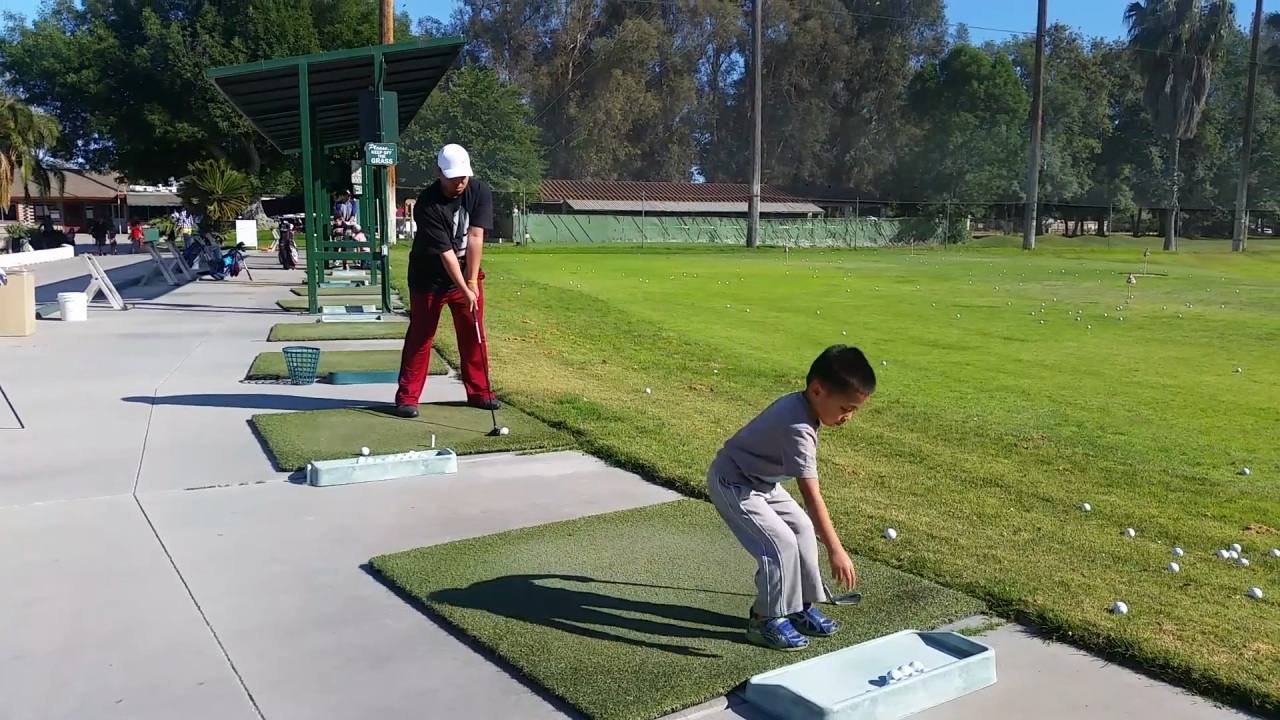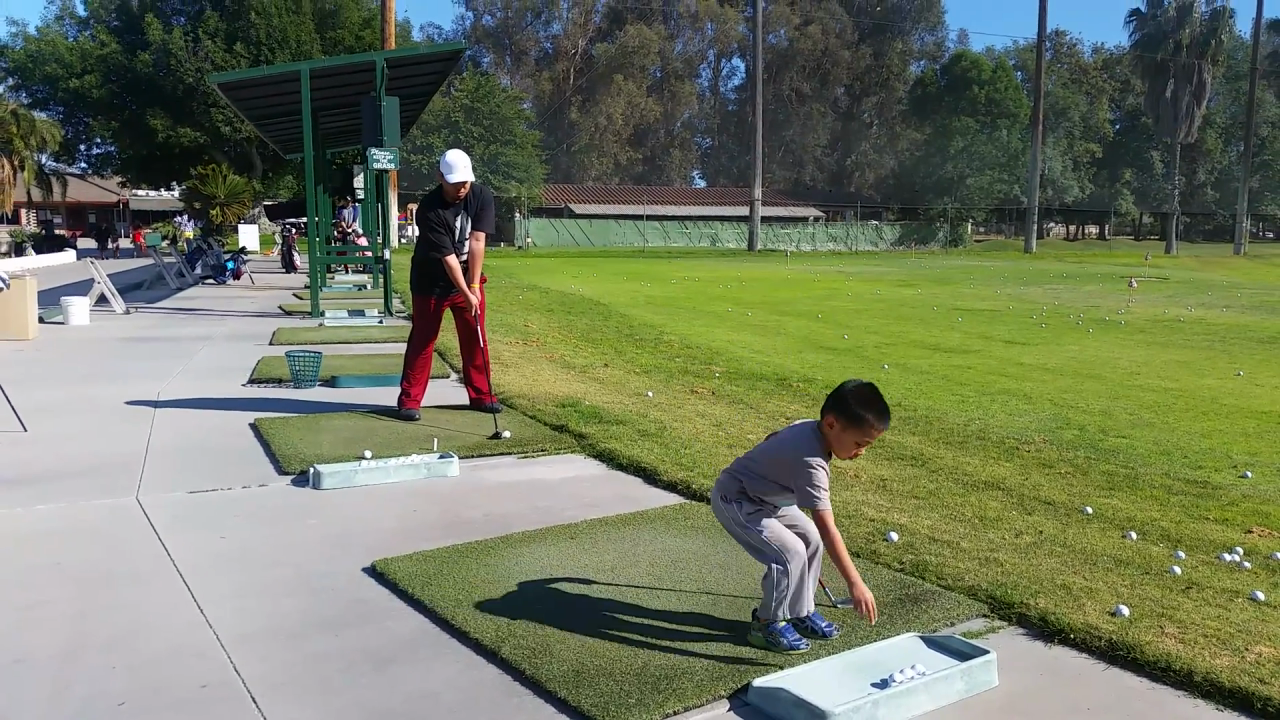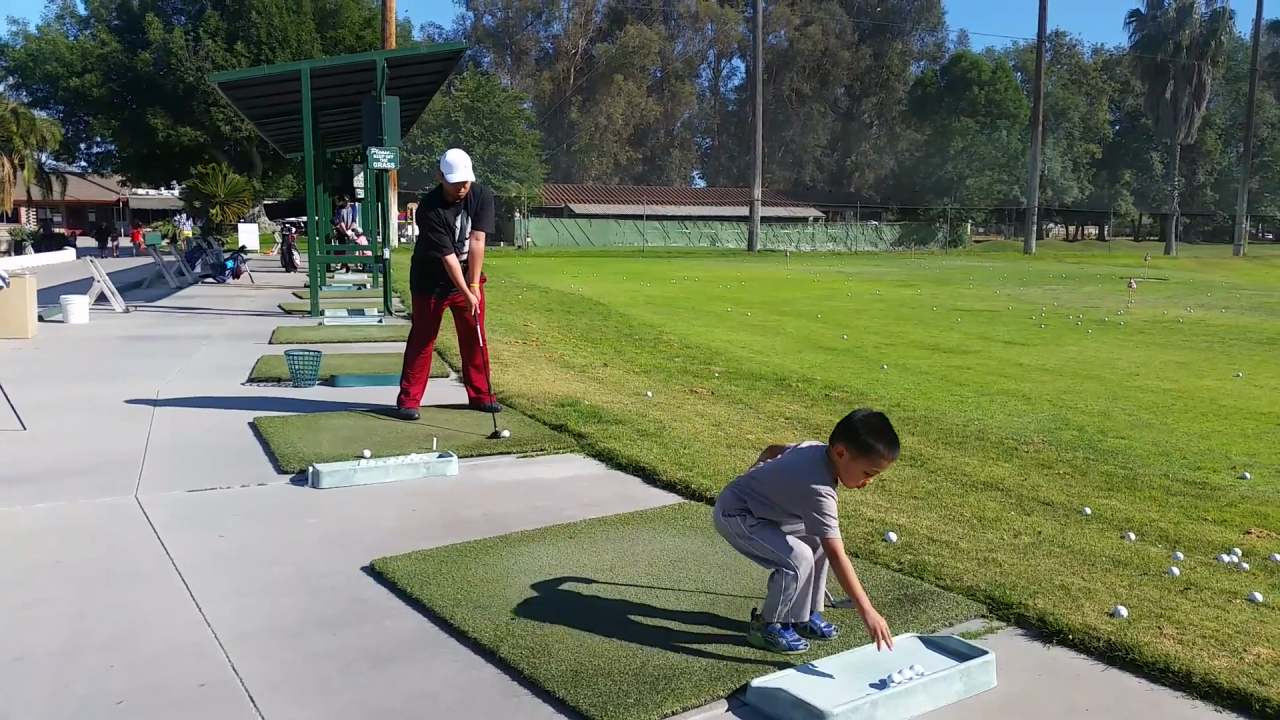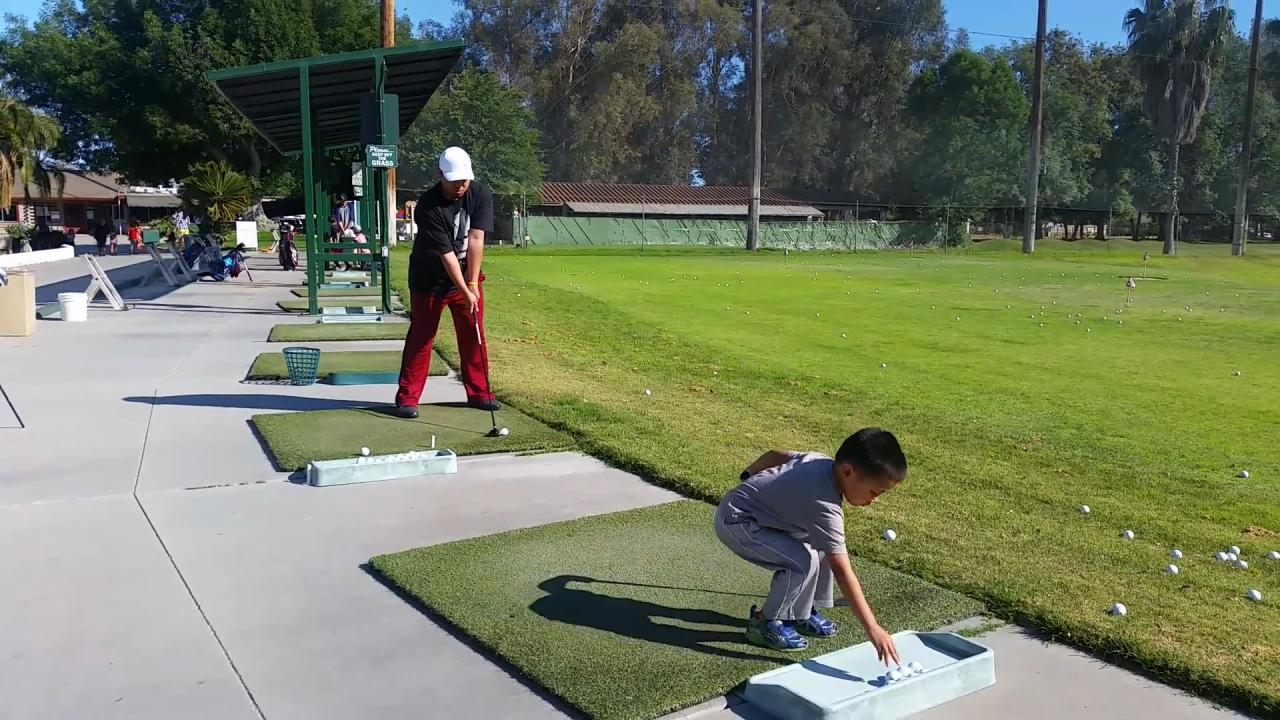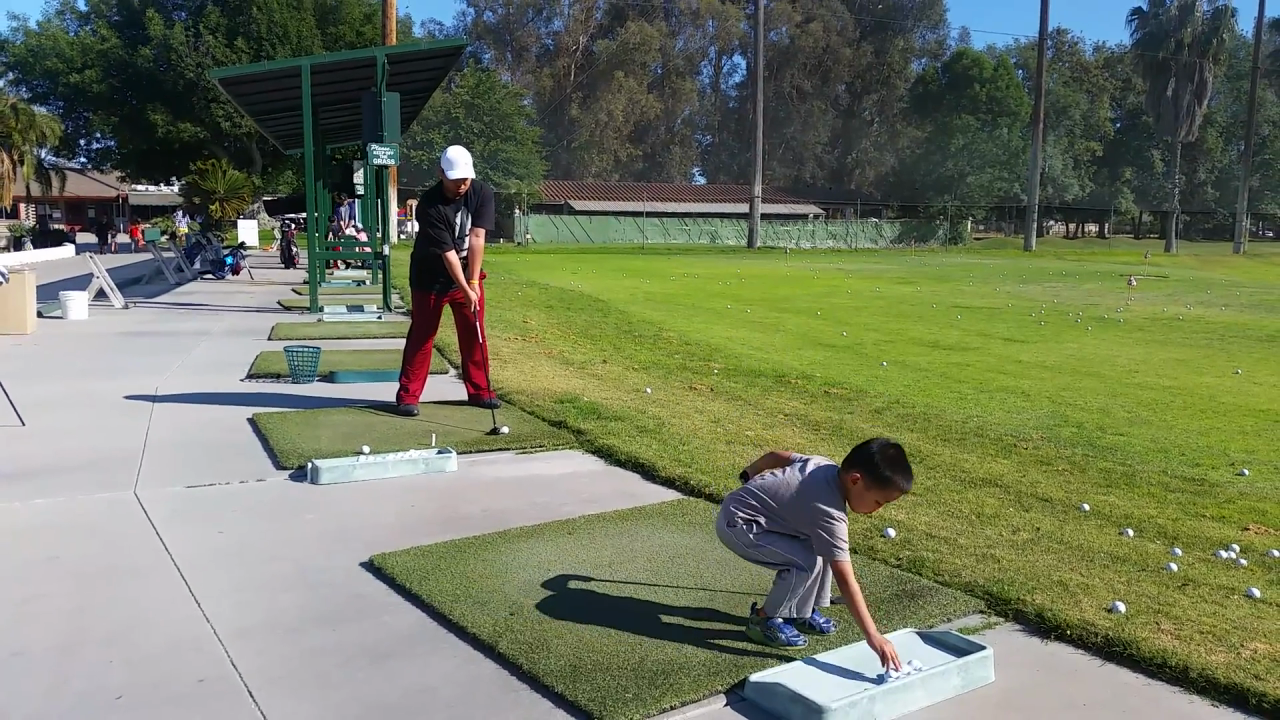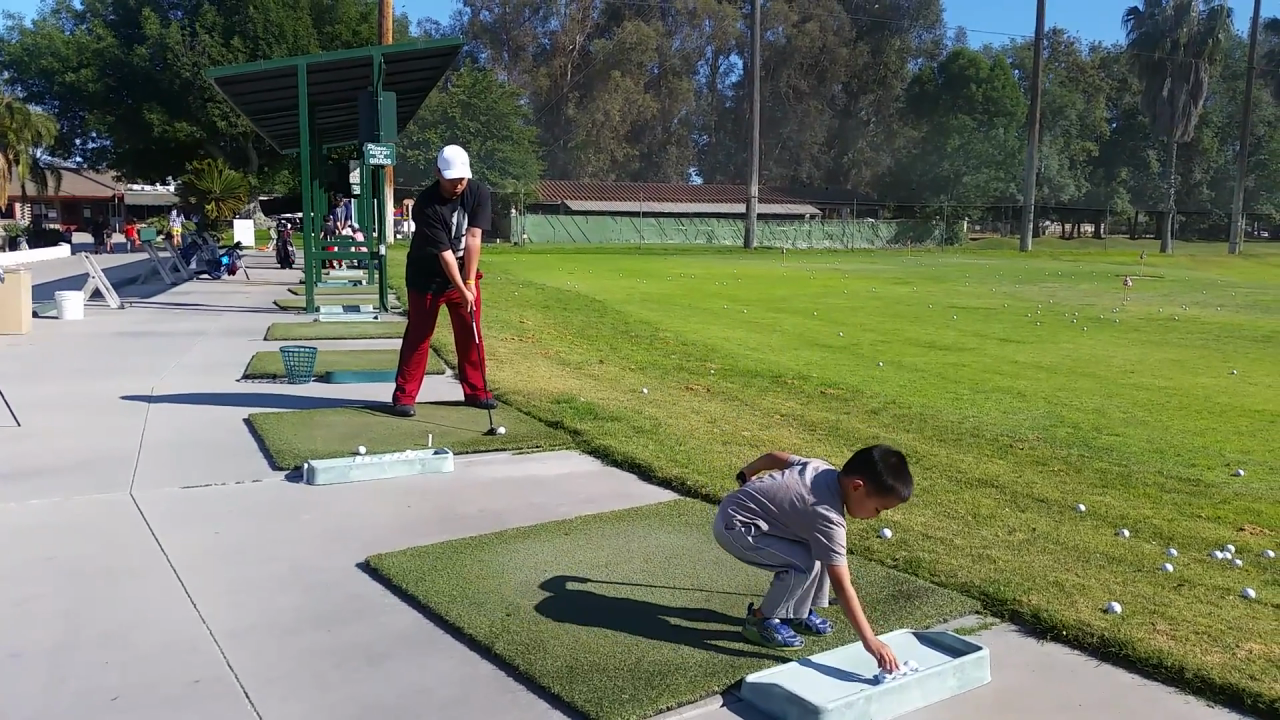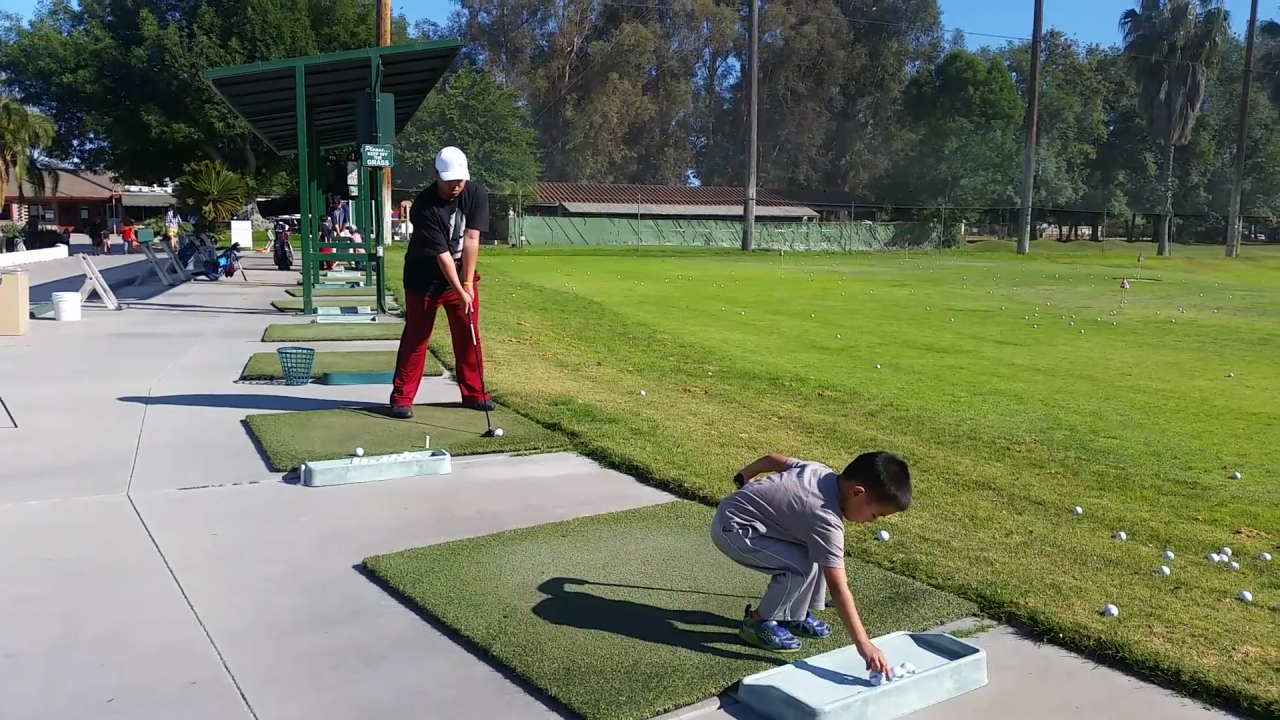
dt=0.1s
person 1, frame 1
left shoulder: (480, 192)
right shoulder: (427, 205)
left elbow: (475, 237)
right elbow: (445, 252)
left wrist: (472, 282)
right wrist: (463, 290)
left hip: (466, 273)
right hip: (429, 278)
left knee: (473, 333)
right knee: (420, 335)
left ankle: (478, 391)
right ankle: (407, 396)
person 1, frame 2
left shoulder: (482, 197)
right shoulder: (428, 209)
left elbow: (476, 242)
right elbow: (447, 256)
left wrist: (474, 286)
right wrist: (465, 294)
left hip: (468, 277)
right hip: (431, 282)
left knee: (475, 337)
right knee: (422, 339)
left ankle: (480, 394)
right ankle: (409, 399)
person 1, frame 3
left shoulder: (482, 196)
right shoulder: (429, 208)
left elbow: (477, 241)
right elbow: (447, 256)
left wrist: (474, 285)
right wrist: (465, 293)
left hip: (468, 276)
right hip: (431, 281)
left knee: (474, 336)
right knee: (422, 338)
left ankle: (480, 394)
right ankle: (408, 398)
person 1, frame 4
left shoulder: (481, 195)
right shoulder: (428, 207)
left elbow: (476, 240)
right elbow: (446, 254)
left wrist: (473, 284)
right wrist: (464, 291)
left hip: (467, 275)
right hip: (429, 279)
left knee: (474, 334)
right knee: (421, 337)
left ankle: (478, 392)
right ankle: (407, 397)
person 1, frame 5
left shoulder: (482, 193)
right shoulder: (429, 205)
left elbow: (477, 238)
right elbow: (447, 252)
left wrist: (474, 282)
right wrist: (465, 290)
left hip: (468, 273)
right hip: (430, 278)
left knee: (474, 332)
right knee: (422, 335)
left ankle: (479, 390)
right ankle: (408, 395)
person 1, frame 6
left shoulder: (479, 193)
right shoulder: (426, 205)
left elbow: (473, 238)
right elbow: (443, 252)
left wrist: (470, 282)
right wrist: (461, 289)
left hip: (465, 273)
right hip: (427, 277)
left knee: (471, 332)
right knee: (418, 335)
left ankle: (475, 390)
right ankle: (404, 395)
person 1, frame 7
left shoulder: (477, 194)
right shoulder: (423, 206)
left elbow: (471, 240)
right elbow: (441, 254)
left wrist: (468, 284)
right wrist: (459, 291)
left hip: (463, 275)
right hip: (424, 279)
left knee: (468, 334)
right knee: (416, 337)
left ankle: (473, 392)
right ankle: (401, 397)
person 2, frame 1
left shoulder: (798, 402)
right shoulder: (799, 429)
right elbow: (812, 496)
right wrist: (836, 550)
left hip: (757, 478)
right hip: (731, 484)
left knee: (803, 529)
right knee: (781, 543)
left ankle: (800, 607)
right ankle: (766, 621)
person 2, frame 2
left shoulder: (810, 427)
right shoulder: (811, 462)
right elbow: (829, 531)
right wrist: (855, 583)
left hip: (758, 493)
right hip: (732, 500)
left knee: (810, 538)
right knee: (790, 553)
left ankle: (799, 612)
right ankle: (766, 624)
person 2, frame 3
left shoulder: (816, 449)
right shoulder: (819, 490)
left elbow: (774, 449)
right elbow: (837, 557)
left wrist: (758, 476)
right wrist: (867, 611)
right hip: (734, 515)
left knee: (817, 543)
right knee: (798, 559)
left ankle: (804, 614)
right ankle: (766, 626)
person 2, frame 4
left shoulder: (820, 461)
right shoulder: (825, 506)
left elbow: (775, 455)
right elbow: (843, 573)
left wrist: (751, 483)
right wrist: (872, 628)
left hip: (749, 508)
right hip: (735, 522)
left knee: (820, 548)
right knee: (803, 562)
left ankle: (800, 611)
right ankle: (764, 621)
person 2, frame 5
left shoulder: (825, 465)
right shoulder: (830, 513)
left elbow: (776, 456)
right elbow: (845, 581)
left wrist: (749, 475)
right wrist: (873, 635)
left hip: (741, 504)
right hip: (736, 524)
left knee: (823, 549)
right knee: (807, 562)
left ankle: (802, 610)
right ankle: (765, 620)
person 2, frame 6
left shoulder: (824, 469)
right shoulder: (828, 518)
left elbow: (775, 458)
right elbow: (842, 585)
left wrist: (746, 475)
right wrist: (870, 640)
left hip: (741, 507)
right hip: (735, 526)
left knee: (818, 552)
right knee: (805, 565)
left ankle: (798, 610)
right ankle: (761, 620)
person 2, frame 7
left shoulder: (823, 472)
right shoulder: (827, 520)
left elbow: (773, 460)
right elbow: (838, 588)
left wrist: (743, 477)
right wrist: (863, 644)
left hip: (737, 509)
right hip: (733, 529)
left knee: (816, 554)
right knee: (803, 568)
left ankle: (796, 613)
right ankle: (759, 622)
